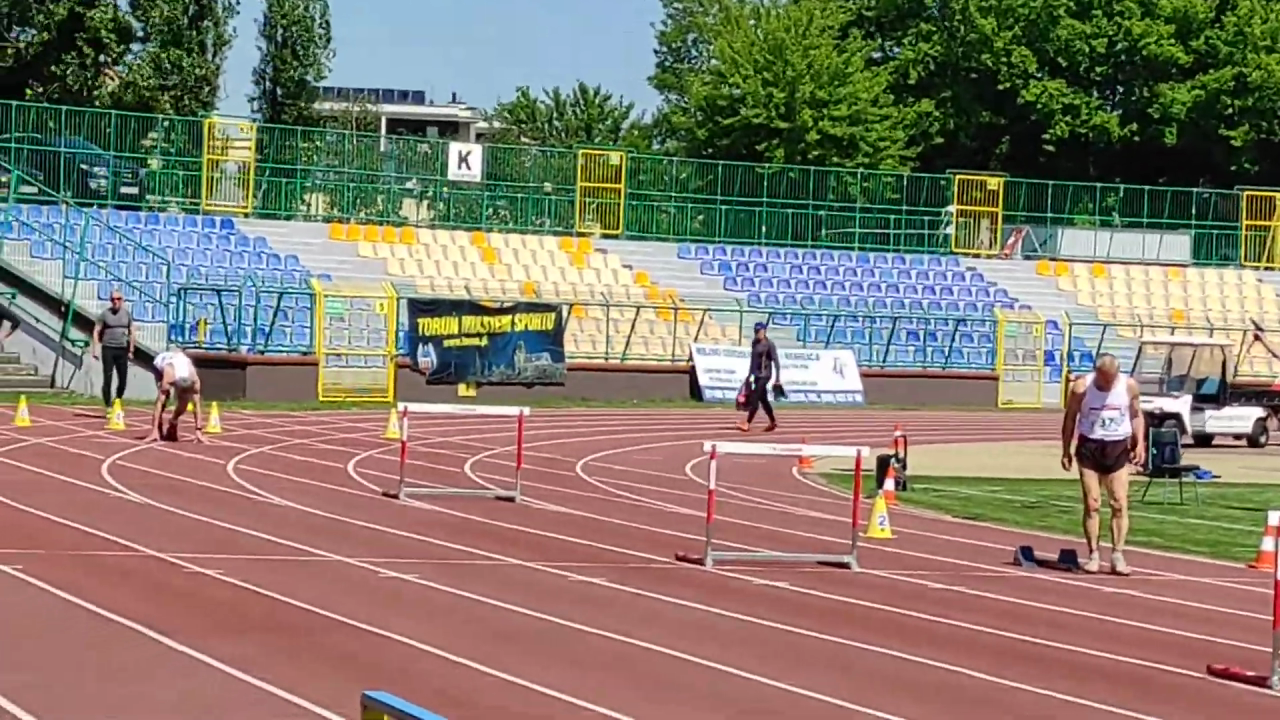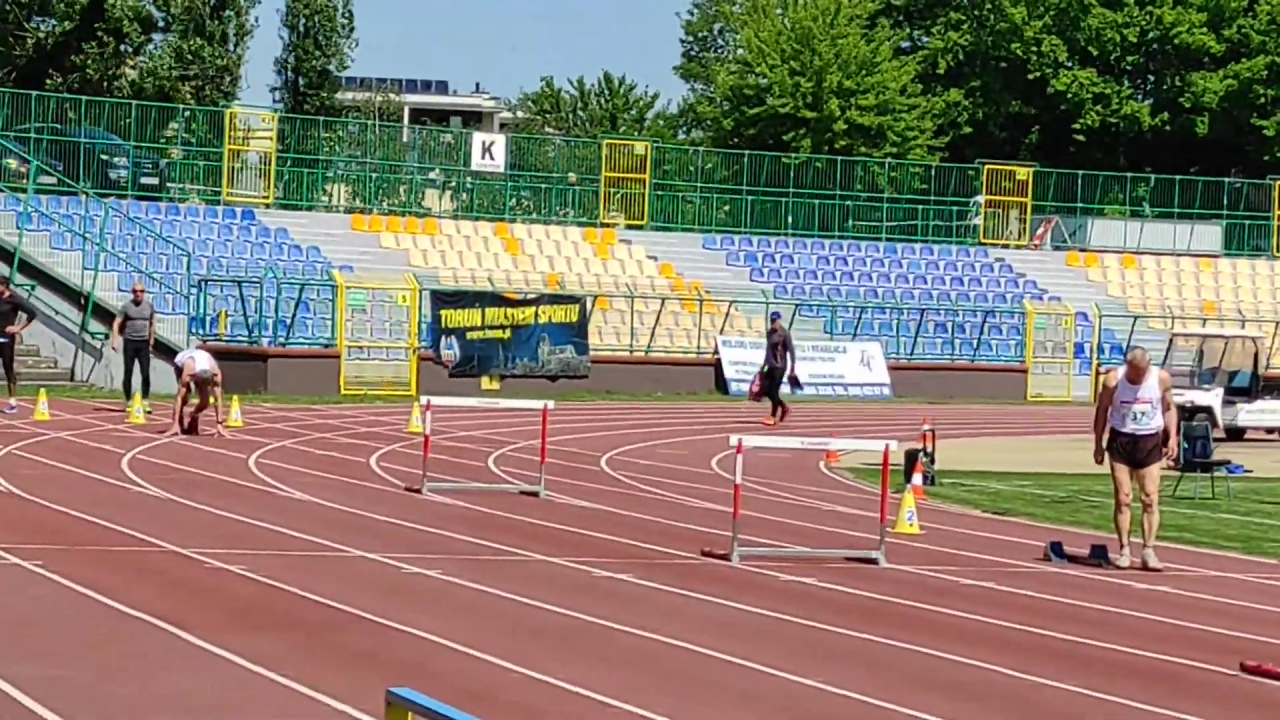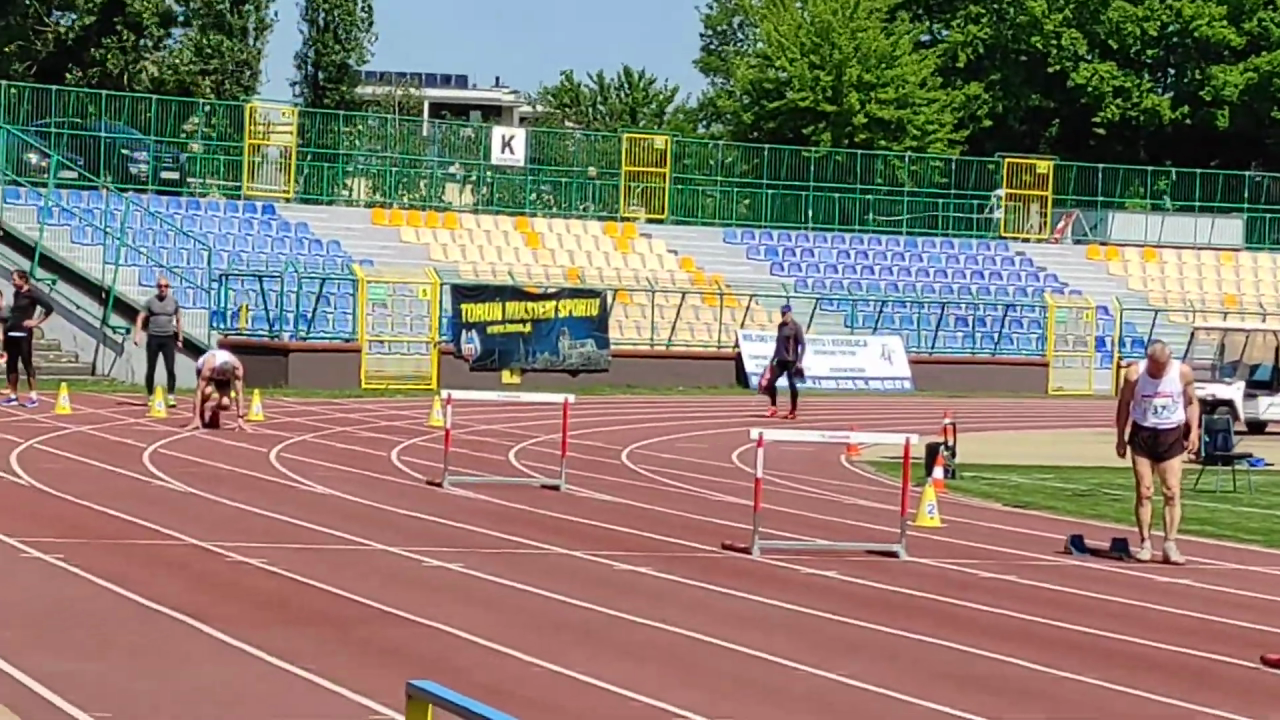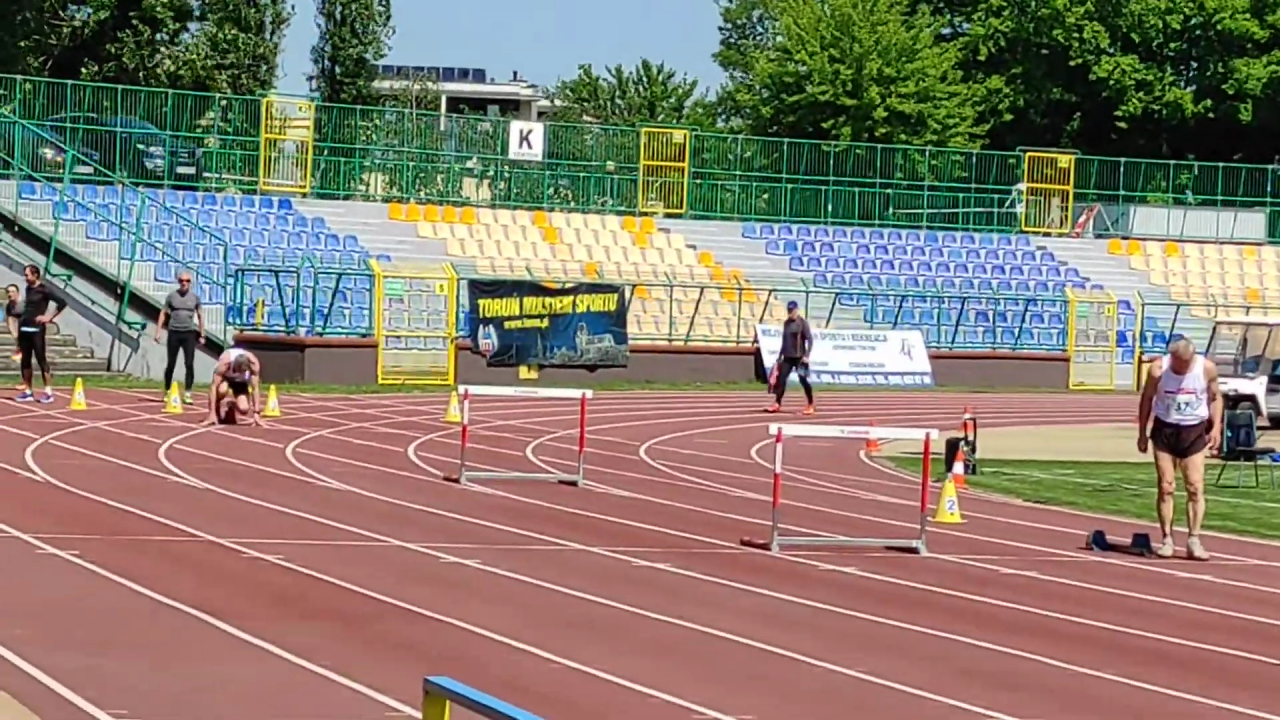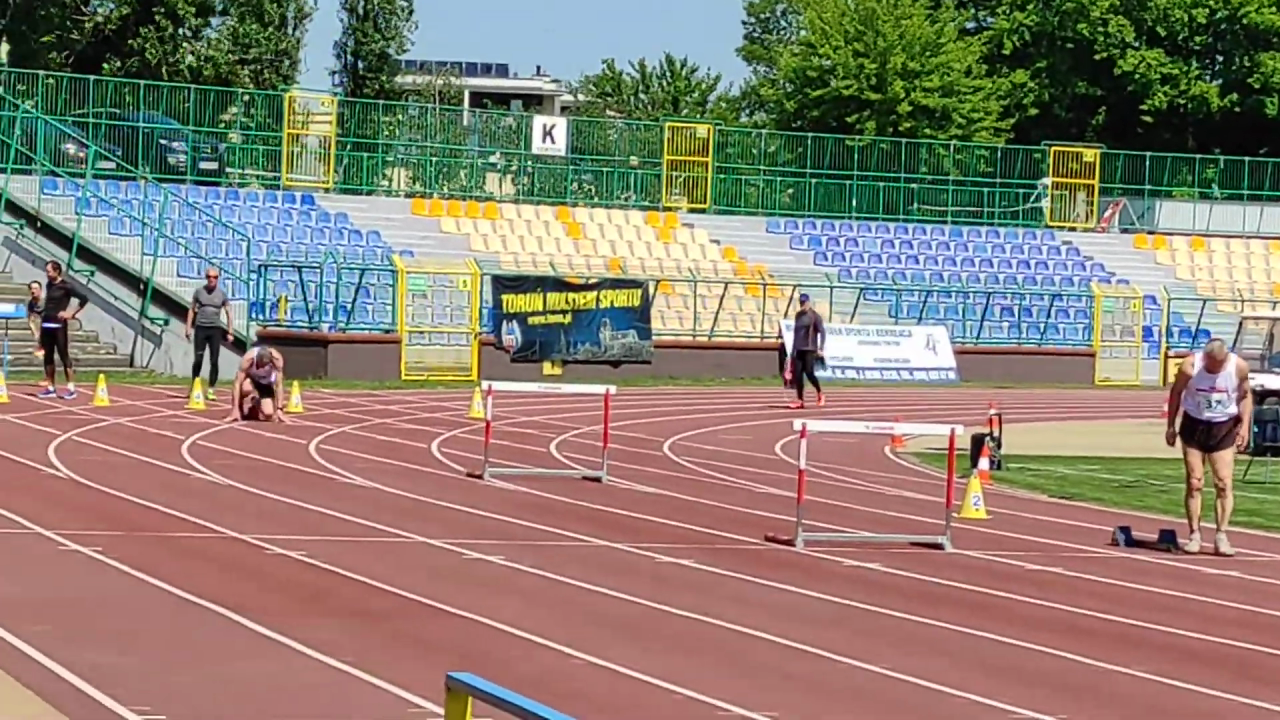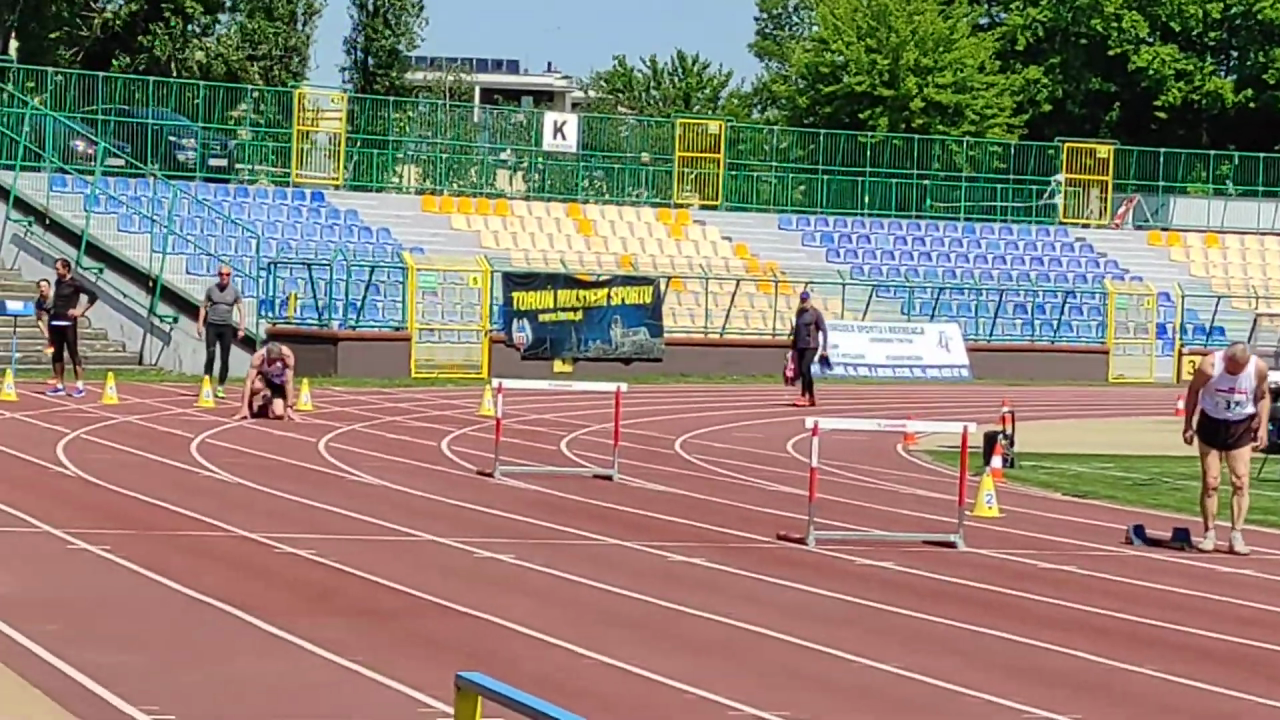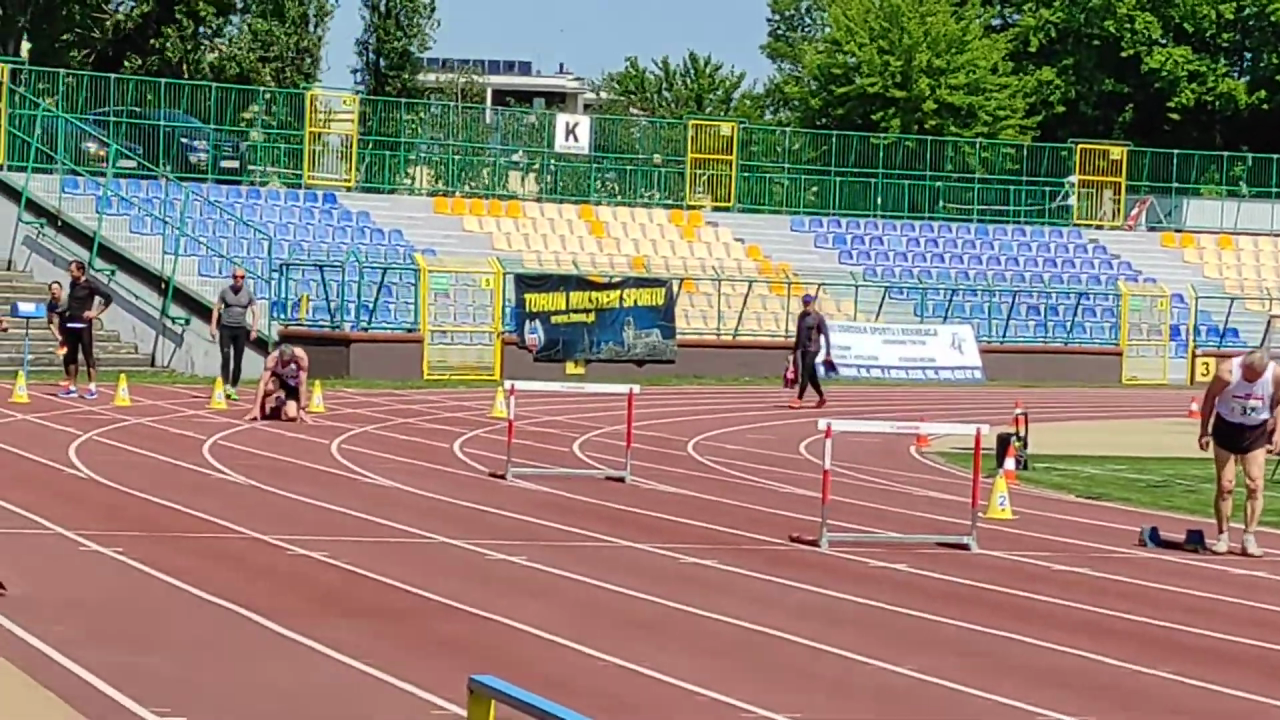
dt=0.2s
person 1, frame 1
left shoulder: (1130, 386)
right shoulder: (1081, 387)
left elbow: (1136, 415)
right elbow: (1070, 417)
left wrist: (1140, 444)
right wrist: (1066, 450)
left hip: (1118, 447)
right hip: (1089, 446)
left knee: (1120, 504)
right knee: (1091, 504)
left ankle: (1117, 555)
right ankle: (1093, 555)
person 1, frame 2
left shoulder: (1162, 378)
right shoulder: (1113, 380)
left elbow: (1169, 408)
right elbow: (1102, 411)
left wrist: (1172, 437)
right wrist: (1098, 444)
left hip: (1150, 441)
right hip: (1120, 440)
left knee: (1150, 499)
right knee: (1123, 498)
left ankle: (1148, 551)
right ankle: (1124, 550)
person 1, frame 3
left shoulder: (1183, 372)
right shoulder: (1134, 374)
left elbow: (1191, 402)
right elbow: (1124, 404)
left wrist: (1194, 432)
right wrist: (1121, 438)
left hip: (1172, 435)
right hip: (1142, 434)
left knee: (1172, 492)
right knee: (1144, 491)
left ankle: (1170, 544)
right ankle: (1145, 544)
person 1, frame 4
left shoulder: (1207, 368)
right shoulder: (1158, 369)
left elbow: (1215, 398)
right elbow: (1147, 399)
left wrist: (1216, 428)
right wrist: (1142, 433)
left hip: (1195, 431)
right hip: (1164, 430)
left knee: (1196, 487)
right knee: (1166, 487)
left ankle: (1194, 540)
right ankle: (1167, 539)
person 1, frame 5
left shoulder: (1239, 367)
right shoulder: (1190, 366)
left elbow: (1245, 395)
right elbow: (1176, 393)
left wrist: (1245, 426)
right wrist: (1170, 426)
left hip: (1224, 427)
right hip: (1194, 426)
left knee: (1224, 483)
right knee: (1194, 483)
left ankle: (1221, 536)
right ankle: (1194, 535)
person 1, frame 6
left shoulder: (1259, 367)
right shoulder: (1209, 366)
left elbow: (1263, 395)
right elbow: (1193, 392)
left wrist: (1263, 426)
right wrist: (1188, 425)
left hip: (1241, 426)
right hip: (1211, 424)
left knee: (1241, 481)
right knee: (1210, 482)
left ankle: (1236, 535)
right ankle: (1209, 533)
person 1, frame 7
right shoulder: (1227, 371)
right elbow: (1210, 397)
right wrist: (1204, 430)
left hip: (1257, 431)
right hip: (1226, 428)
left knee: (1255, 484)
right knee: (1225, 485)
left ankle: (1249, 537)
right ankle: (1223, 536)
